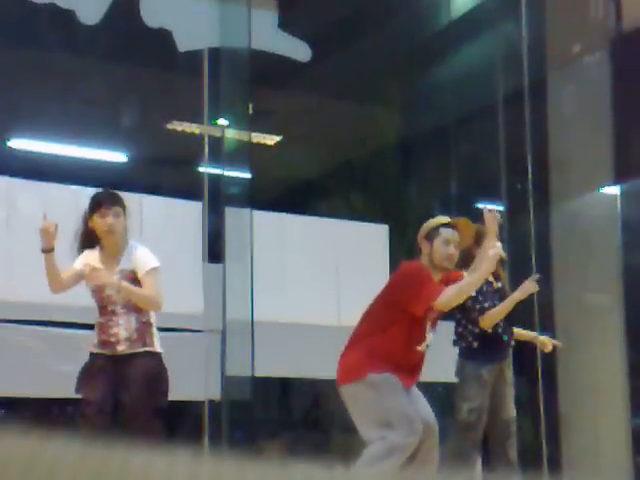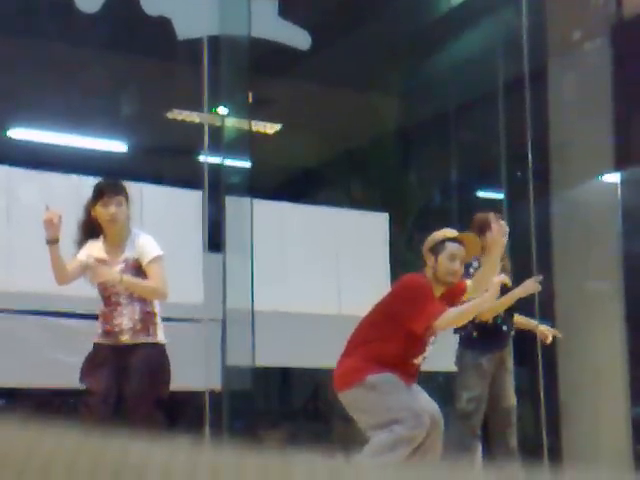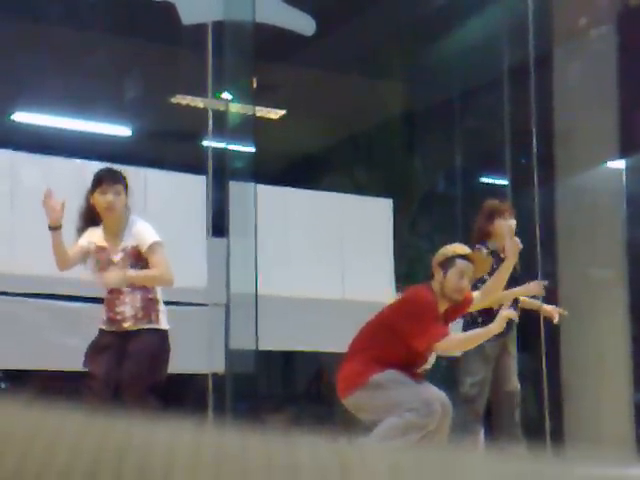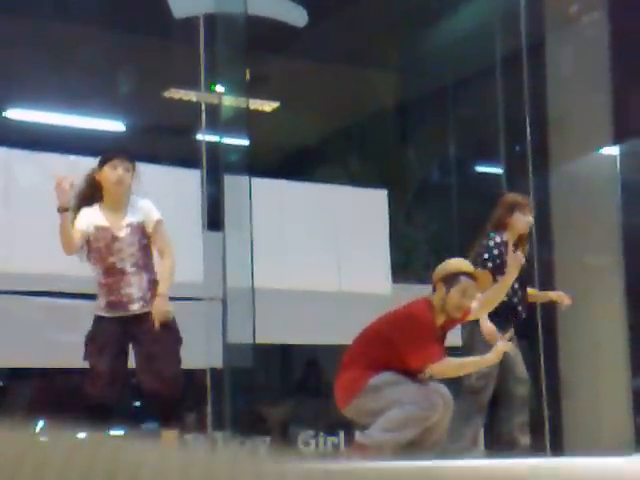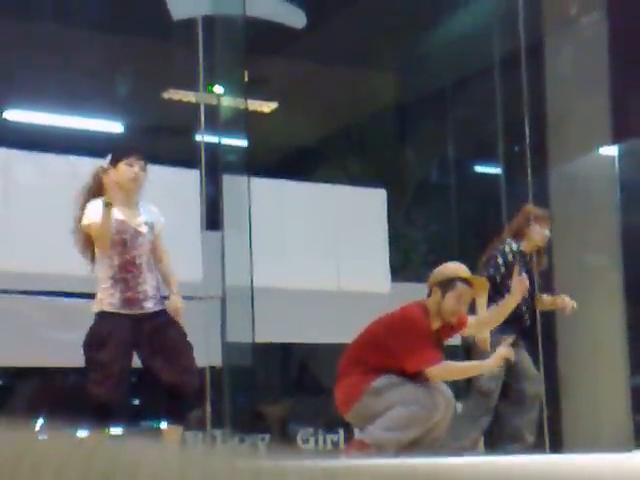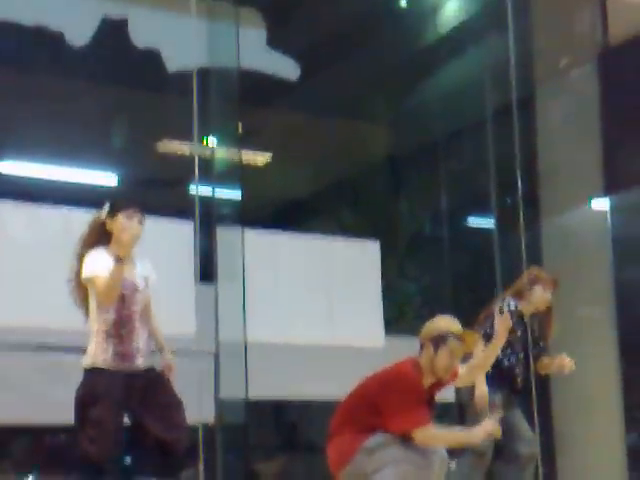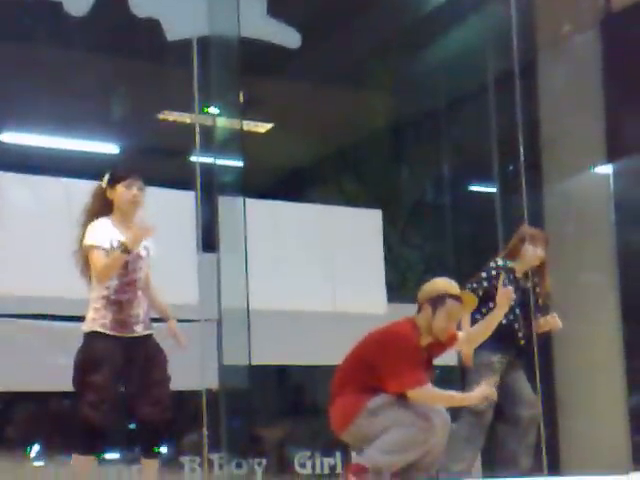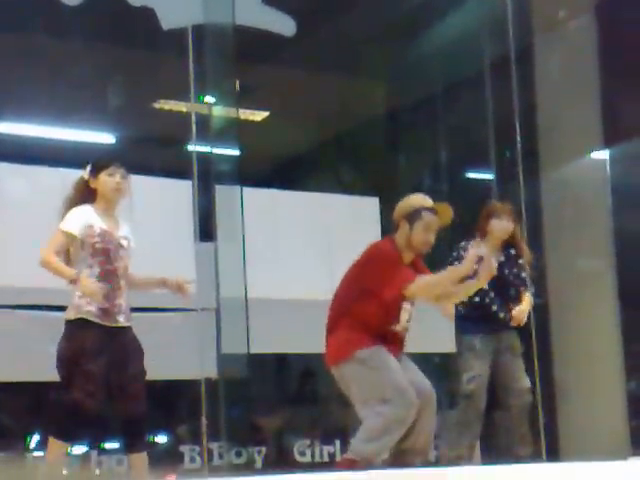
dt=0.5s
person 1, frame 1
left shoulder: (139, 254)
right shoulder: (89, 257)
left elbow: (155, 302)
right elbow: (57, 286)
left wrist: (115, 281)
right wrist: (48, 248)
left hip: (142, 352)
right hip: (103, 352)
left knee: (141, 421)
right knee: (91, 416)
person 1, frame 2
left shoulder: (143, 242)
right shoulder: (92, 247)
left elbow: (161, 291)
right elbow: (63, 278)
left wrist: (118, 277)
right wrist: (53, 239)
left hip: (145, 342)
right hip: (107, 342)
left knee: (143, 412)
right knee: (95, 409)
person 1, frame 3
left shoulder: (140, 230)
right shoulder: (92, 235)
left elbow: (165, 276)
right elbow: (64, 264)
left wrist: (123, 275)
right wrist: (55, 225)
left hip: (148, 327)
right hip: (112, 328)
left knee: (136, 395)
right knee: (98, 394)
person 1, frame 4
left shoulder: (144, 208)
right shoulder: (89, 215)
left elbow: (167, 255)
right elbow: (70, 248)
left wrist: (162, 295)
right wrist: (65, 208)
left hip: (148, 310)
right hip: (108, 314)
left knee: (165, 378)
right knee: (100, 387)
person 1, frame 5
left shoulder: (149, 211)
right shoulder: (97, 207)
right elbow: (102, 244)
left wrist: (174, 293)
right wrist: (109, 201)
left hip: (152, 309)
right hip: (114, 311)
left knee: (184, 377)
right knee: (107, 388)
person 1, frame 6
left shoulder: (143, 266)
right shoulder: (96, 259)
right elbow: (106, 298)
left wrist: (164, 350)
right wrist: (120, 256)
left hip: (141, 367)
right hip: (105, 367)
left knee: (172, 434)
right knee: (100, 446)
person 1, frame 7
left shoulder: (141, 235)
right shoulder: (100, 228)
right elbow: (99, 275)
left wrist: (168, 317)
right wrist: (128, 246)
left hip: (140, 336)
right hip: (104, 334)
left knee: (155, 413)
right knee: (95, 414)
person 1, frame 8
left shoulder: (124, 228)
right shoulder: (81, 215)
right elbow: (47, 257)
left wrist: (163, 282)
right wrist: (78, 278)
left hip: (120, 325)
right hip: (86, 322)
left knee: (133, 405)
right knee: (79, 401)
person 2, frame 1
left shoulder: (497, 281)
right elbow: (485, 321)
left wrist: (535, 337)
right wrist: (518, 294)
left hip: (501, 361)
right hip: (476, 363)
left knee: (505, 425)
right knee: (470, 426)
person 2, frame 2
left shoulder: (501, 269)
right shoulder: (473, 269)
right elbow: (482, 313)
left wrist: (535, 326)
right wrist: (519, 292)
left hip: (502, 350)
right hip: (476, 352)
left knee: (505, 413)
right knee: (470, 416)
person 2, frame 3
left shoulder: (506, 256)
right shoulder: (480, 254)
left wrist: (541, 307)
left hip: (505, 336)
left knee: (509, 397)
right knee: (474, 400)
person 2, frame 4
left shoulder: (516, 249)
right shoulder: (492, 243)
left wrist: (549, 295)
right wrist: (484, 321)
left hip: (505, 330)
right hip: (486, 329)
left knee: (518, 387)
right knee: (478, 391)
left ankle: (513, 449)
right ankle: (463, 452)
person 2, frame 5
left shoulder: (531, 259)
right shoulder: (506, 250)
left elbow: (536, 299)
right elbow: (484, 284)
left wrist: (558, 300)
left hip: (512, 334)
right hip: (494, 331)
left knee: (531, 386)
right knee: (487, 390)
left ankle: (514, 446)
right ankle: (462, 447)
person 2, frame 6
left shoulder: (534, 324)
right shoulder: (506, 308)
left elbow: (539, 364)
left wrist: (558, 363)
right wrist: (479, 384)
left hip: (509, 394)
right hip: (487, 388)
left knee: (526, 448)
right knee: (481, 448)
person 2, frame 7
left shoulder: (532, 283)
right shoulder: (499, 267)
left elbow: (531, 324)
left wrist: (548, 322)
left hip: (511, 354)
right hip: (487, 349)
left knee: (528, 409)
right knee: (480, 409)
person 2, frame 8
left shoulder: (515, 256)
right shoulder: (466, 249)
left elbow: (526, 291)
left wrist: (524, 307)
left hip: (506, 334)
right hip: (474, 333)
left knee: (520, 394)
right knee: (473, 394)
left ankle: (521, 457)
right ankle: (455, 459)
person 3, frame 1
left shoulder: (441, 279)
right shoulder: (412, 272)
left elbow: (472, 279)
right elbow: (445, 301)
left wrist: (491, 236)
right wrist: (485, 269)
left hip: (398, 374)
right hip: (366, 370)
left knee: (427, 428)
right knee: (402, 431)
person 3, frame 2
left shoulder: (442, 289)
right shoulder: (413, 286)
left elbow: (476, 287)
right elbow: (443, 322)
left wrist: (496, 248)
right wrist: (489, 297)
left hip: (393, 375)
right hip: (362, 373)
left knee: (431, 420)
right knee: (412, 421)
person 3, frame 3
left shoulder: (448, 300)
right shoulder: (420, 300)
left elbow: (486, 297)
right elbow: (445, 345)
left wrist: (510, 260)
right wrist: (494, 327)
left hip: (387, 375)
right hip: (362, 378)
left knee: (441, 407)
right knee: (425, 409)
person 3, frame 4
left shoulder: (443, 311)
right shoulder: (417, 316)
left elbow: (482, 307)
right elbow: (438, 367)
left wrist: (511, 273)
right wrist: (489, 358)
left hip: (384, 383)
right hip: (358, 386)
left knee: (441, 401)
right knee: (429, 401)
right ankle: (363, 451)
person 3, frame 5
left shoulder: (442, 317)
right shoulder: (412, 319)
left elbow: (479, 324)
right elbow: (436, 372)
left wrist: (514, 297)
right wrist: (487, 364)
left hip: (383, 387)
right hip: (357, 391)
left knee: (442, 400)
right knee: (433, 400)
right ankle: (364, 448)
person 3, frame 6
left shoulder: (431, 372)
right shoulder: (404, 377)
left elbow: (470, 373)
right elbow: (421, 434)
left wrist: (499, 339)
right wrist: (473, 435)
left hip: (377, 444)
right hip: (351, 449)
left knee: (437, 459)
right knee: (425, 460)
person 3, frame 7
left shoulder: (430, 334)
right shoulder: (402, 337)
left elbow: (468, 340)
right elbow: (418, 393)
left wrist: (499, 311)
right wrist: (470, 397)
left hip: (381, 400)
right hip: (354, 407)
left knee: (439, 421)
right knee: (426, 423)
person 3, frame 8
left shoulder: (412, 262)
right shoulder: (381, 253)
left elbow: (440, 296)
right elbow: (416, 290)
left wrist: (478, 281)
right wrist: (462, 268)
left hip: (384, 346)
right hip: (352, 345)
left knee: (424, 396)
right knee: (399, 401)
left ankle: (406, 469)
right ankle: (352, 466)
